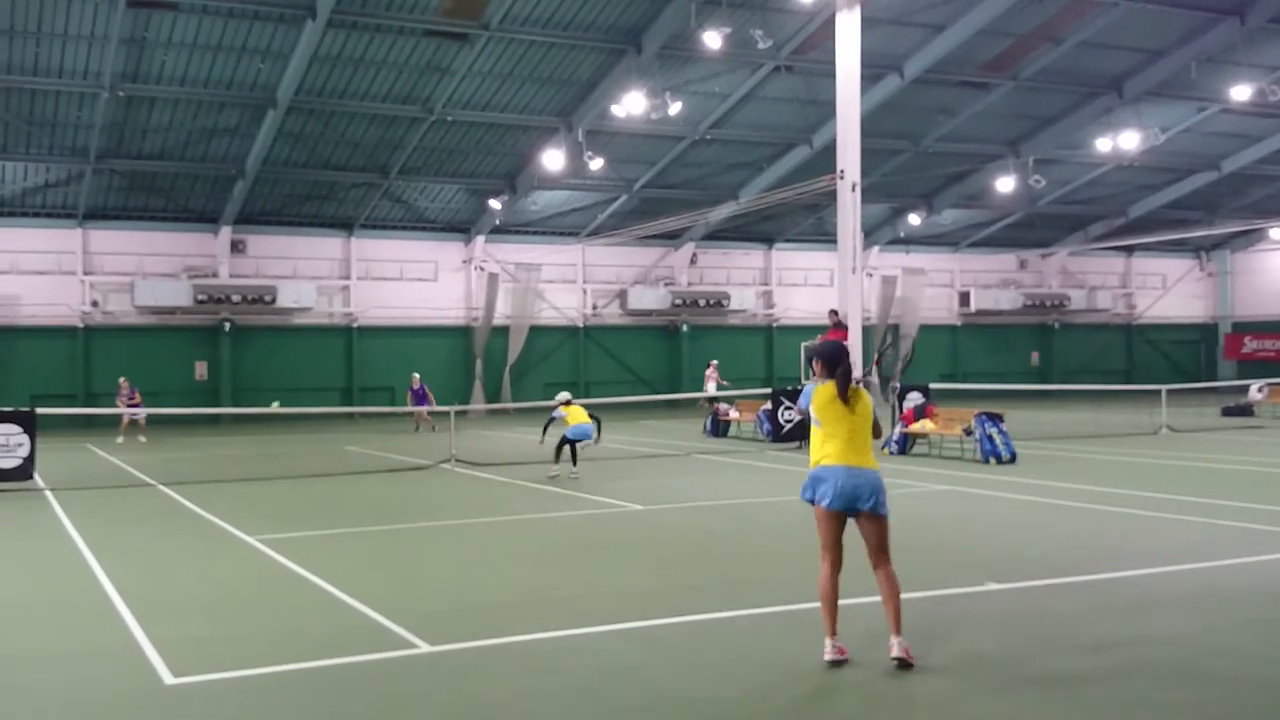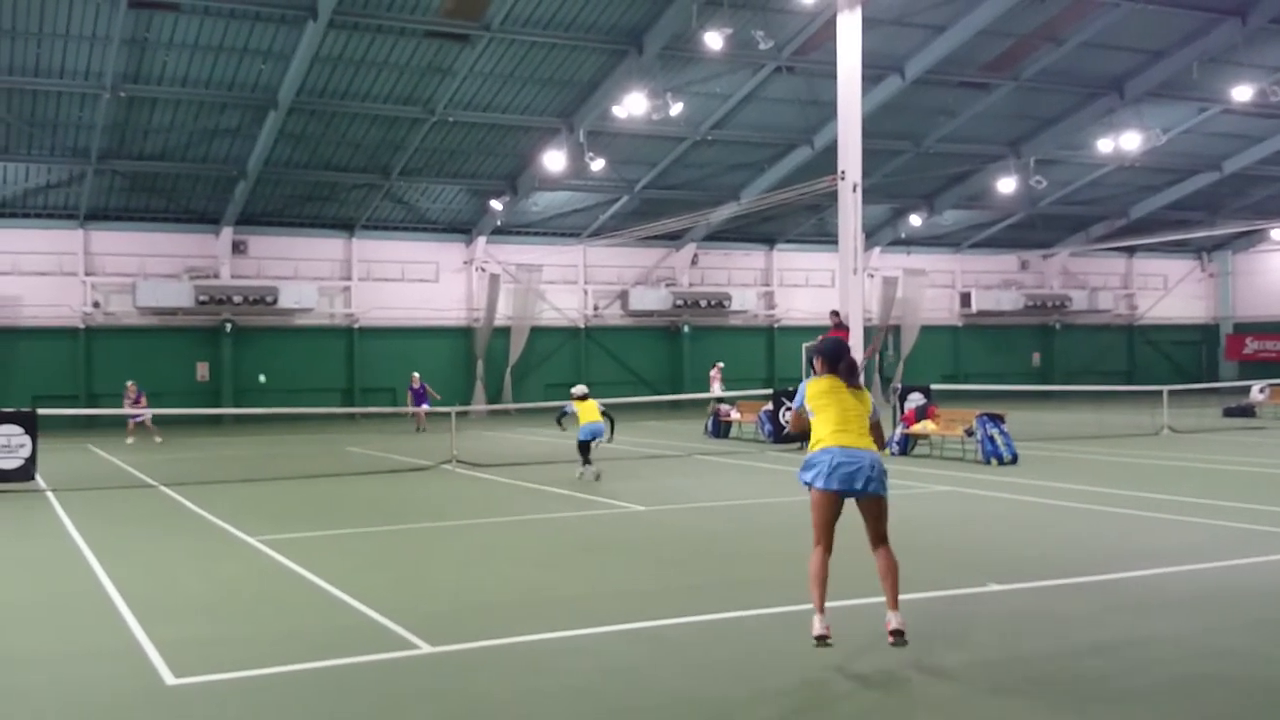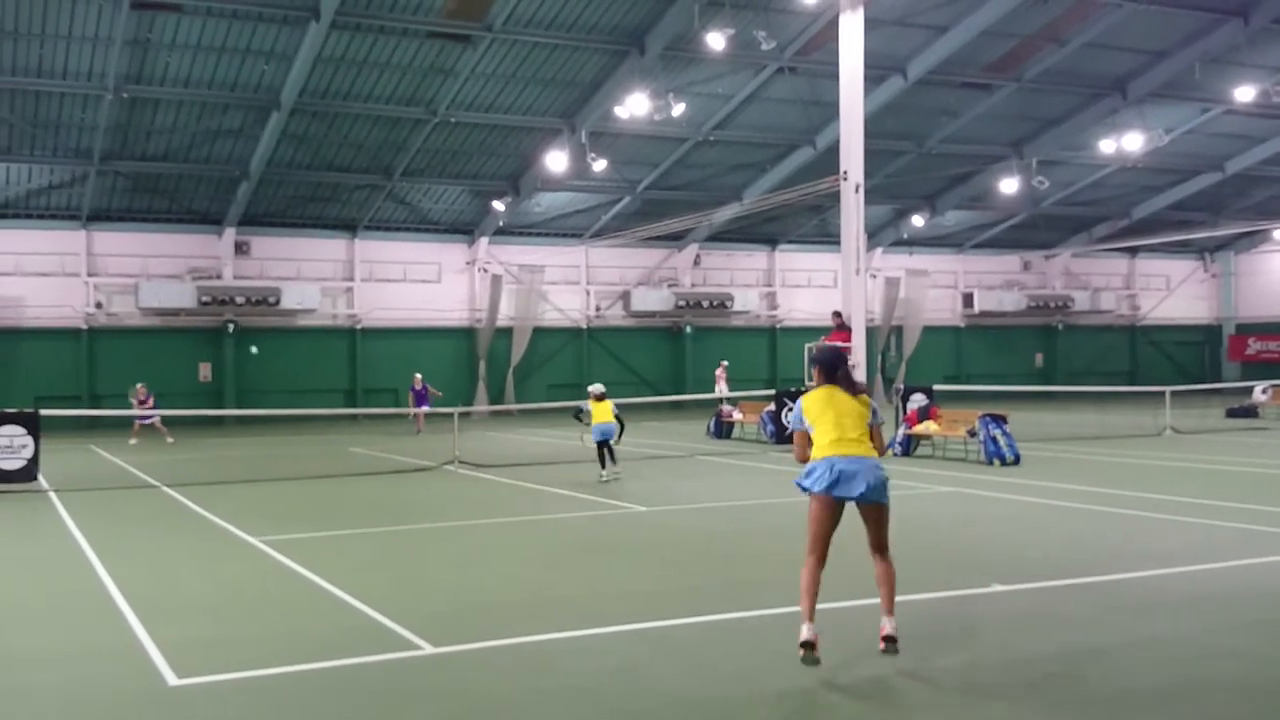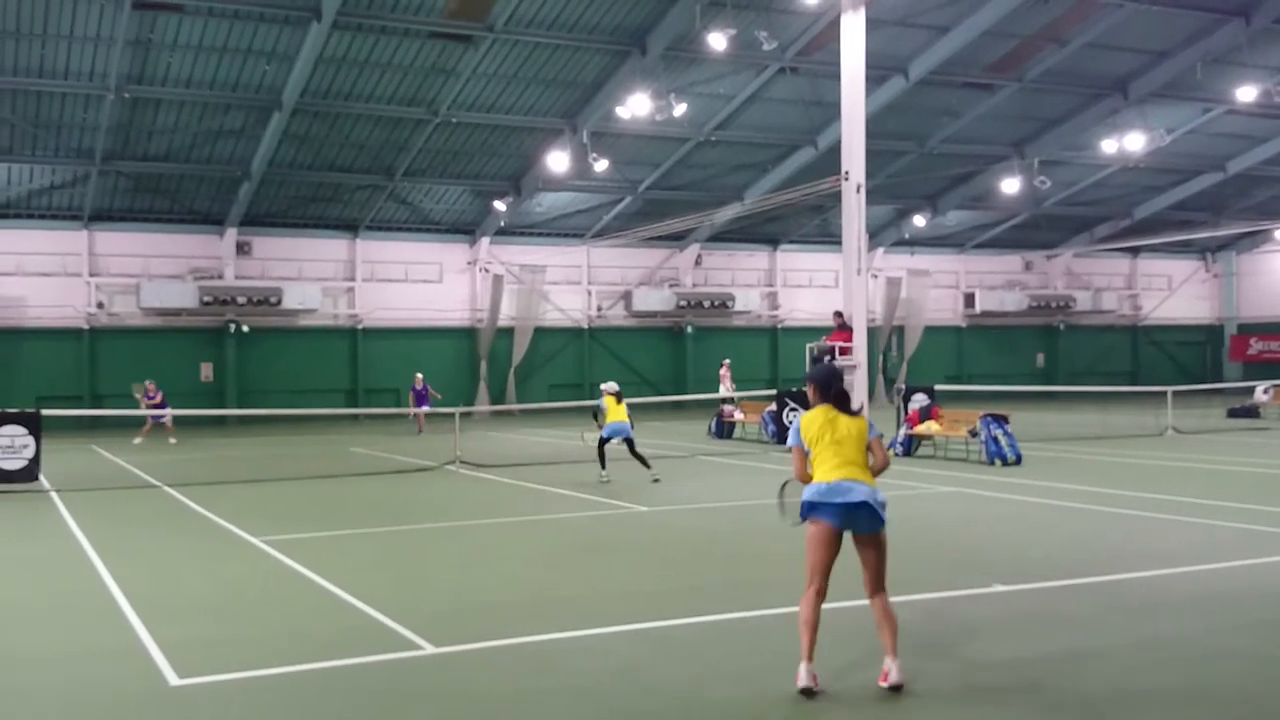
dt=0.1s
person 1, frame 1
left shoulder: (814, 390)
right shoulder: (863, 397)
left hip: (830, 477)
right hip: (867, 478)
left knee: (830, 563)
right knee: (881, 565)
left ankle: (832, 643)
right ankle: (898, 643)
person 1, frame 2
left shoulder: (808, 387)
right shoulder: (865, 393)
right elbow: (880, 442)
left hip: (828, 461)
right hip: (867, 462)
left knee: (821, 547)
right knee: (880, 545)
left ankle: (820, 621)
right ankle: (894, 619)
person 1, frame 3
left shoulder: (805, 402)
right shoulder: (865, 401)
left elbow: (800, 455)
right elbow: (881, 448)
left hip: (829, 469)
right hip: (868, 469)
left knee: (814, 559)
right knee: (881, 554)
left ankle: (808, 629)
right ankle: (888, 624)
person 1, frame 4
left shoulder: (802, 421)
right shoulder: (862, 421)
left elbow: (800, 473)
right elbow: (881, 461)
left hip: (825, 498)
right hip: (866, 501)
left knee: (814, 591)
right knee: (876, 594)
left ankle: (806, 668)
right ankle: (892, 667)
